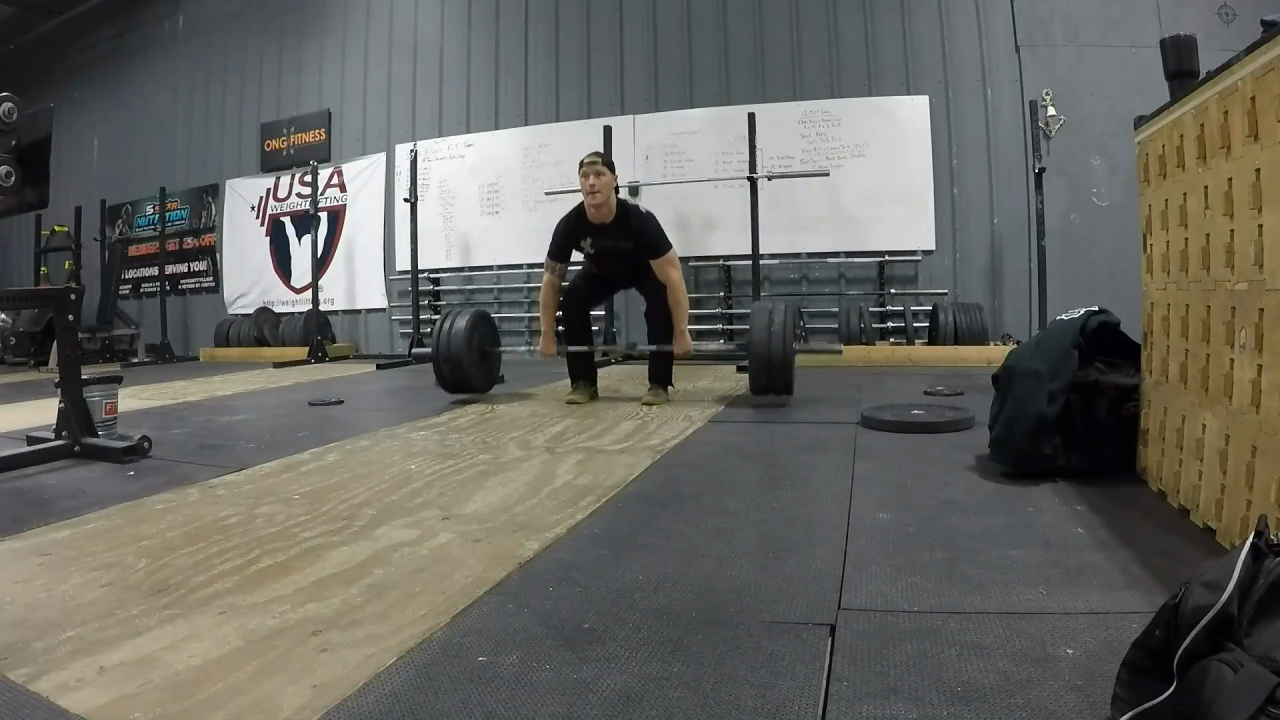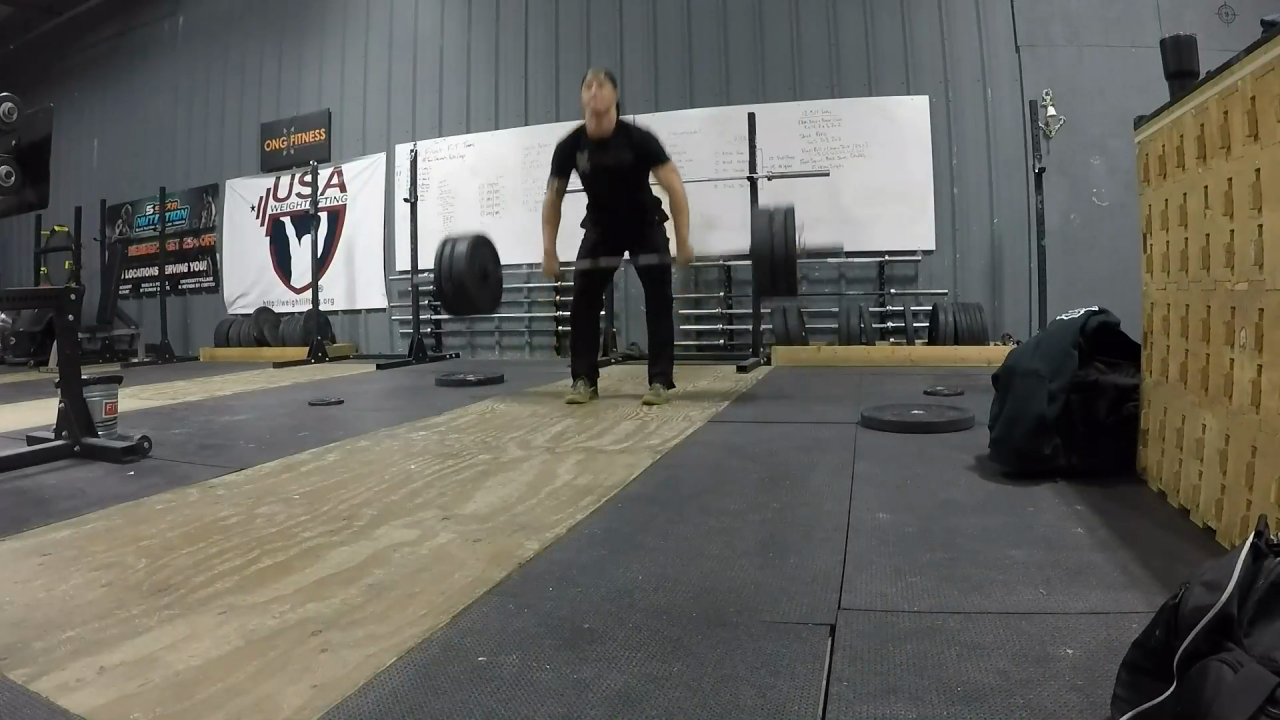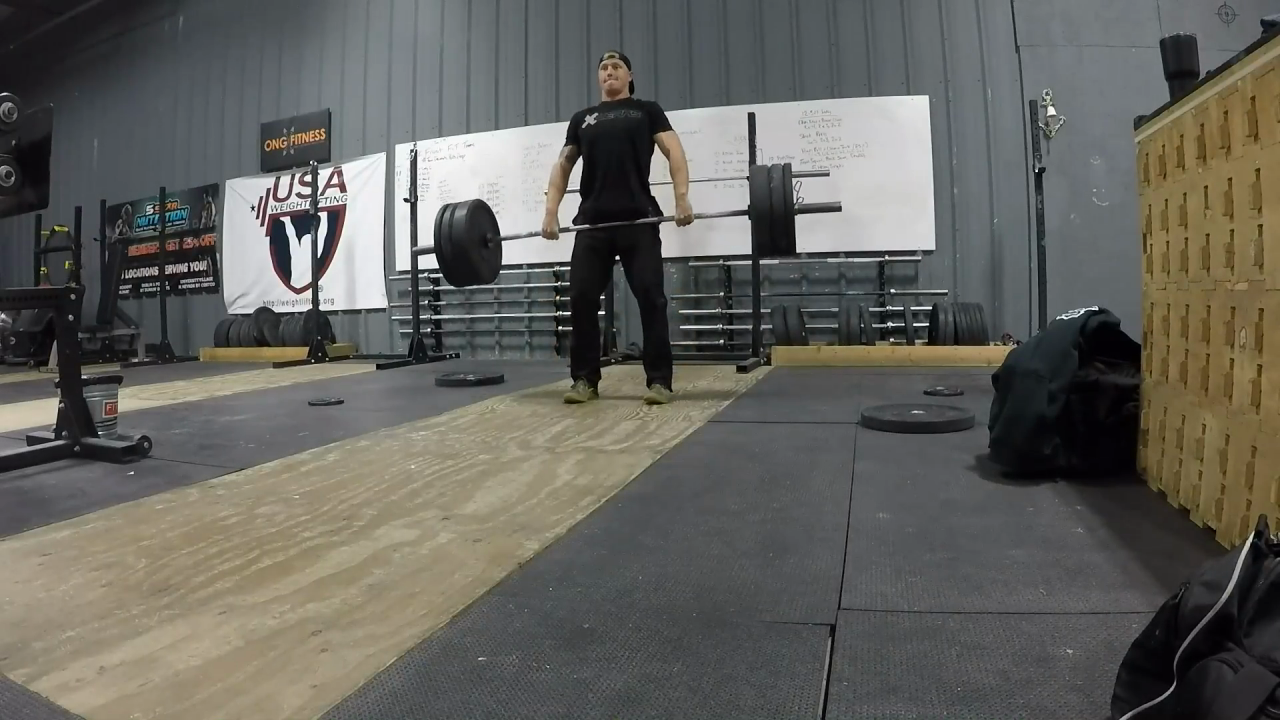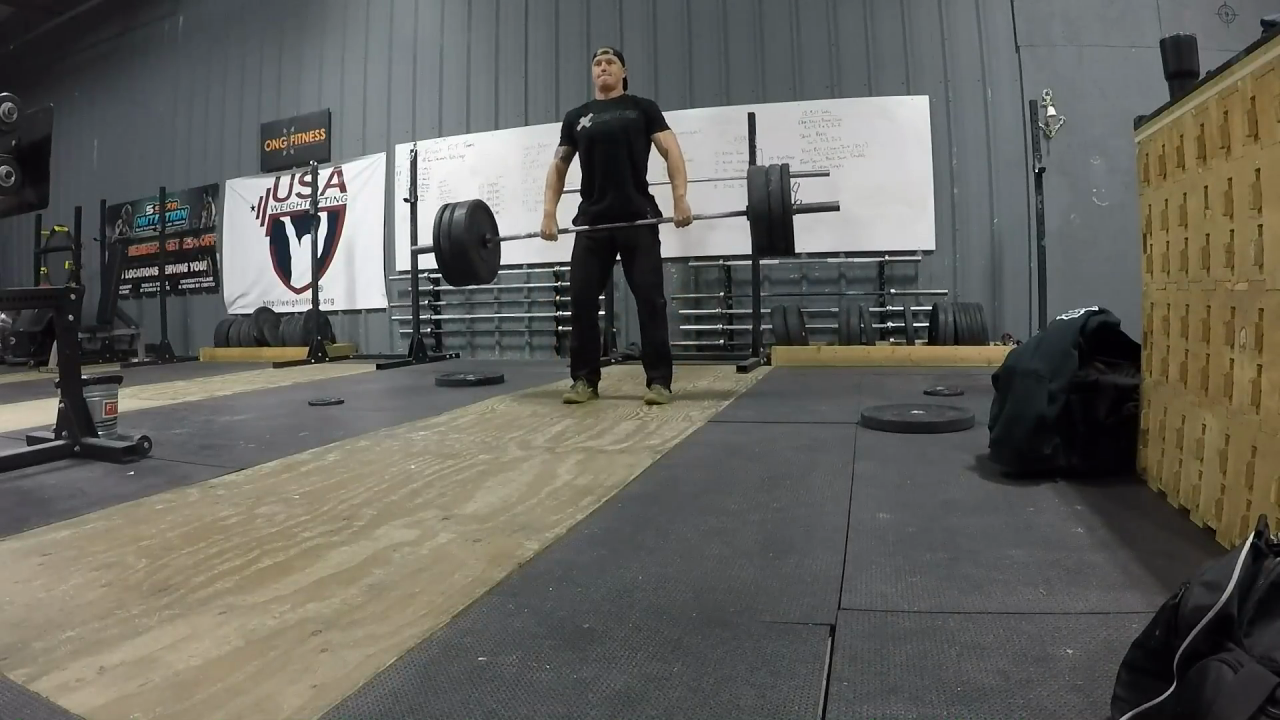
dt=0.4s
person 1, frame 1
left shoulder: (639, 220)
right shoulder: (569, 226)
left elbow: (672, 276)
right elbow: (551, 281)
left wrist: (681, 333)
right wrist: (547, 335)
left hip: (642, 269)
right hip: (601, 272)
left knee: (660, 299)
right knee: (571, 300)
left ankle: (659, 384)
right ankle: (583, 381)
person 1, frame 2
left shoulder: (638, 138)
right shoulder: (569, 146)
left elbow: (673, 186)
right elbow: (553, 200)
left wrist: (682, 241)
right wrist: (549, 252)
left hip: (644, 224)
right hip: (600, 227)
left knee: (658, 292)
right knee: (584, 295)
left ankle: (660, 382)
right ankle: (584, 380)
person 1, frame 3
left shoulder: (646, 111)
right shoulder: (582, 118)
left elbow: (673, 150)
right elbow: (563, 166)
left wrist: (682, 197)
right wrist: (550, 211)
left hip: (638, 218)
right hip: (591, 220)
left knee: (650, 297)
right knee: (582, 298)
left ankle: (659, 381)
right ankle: (585, 380)
person 1, frame 4
left shoulder: (642, 108)
right shoulder: (576, 116)
left elbow: (670, 151)
right elbow: (558, 166)
left wrist: (680, 199)
right wrist: (549, 212)
left hip: (637, 217)
right hip: (591, 220)
left knee: (650, 298)
right knee: (582, 299)
left ankle: (659, 381)
right ankle: (585, 379)
